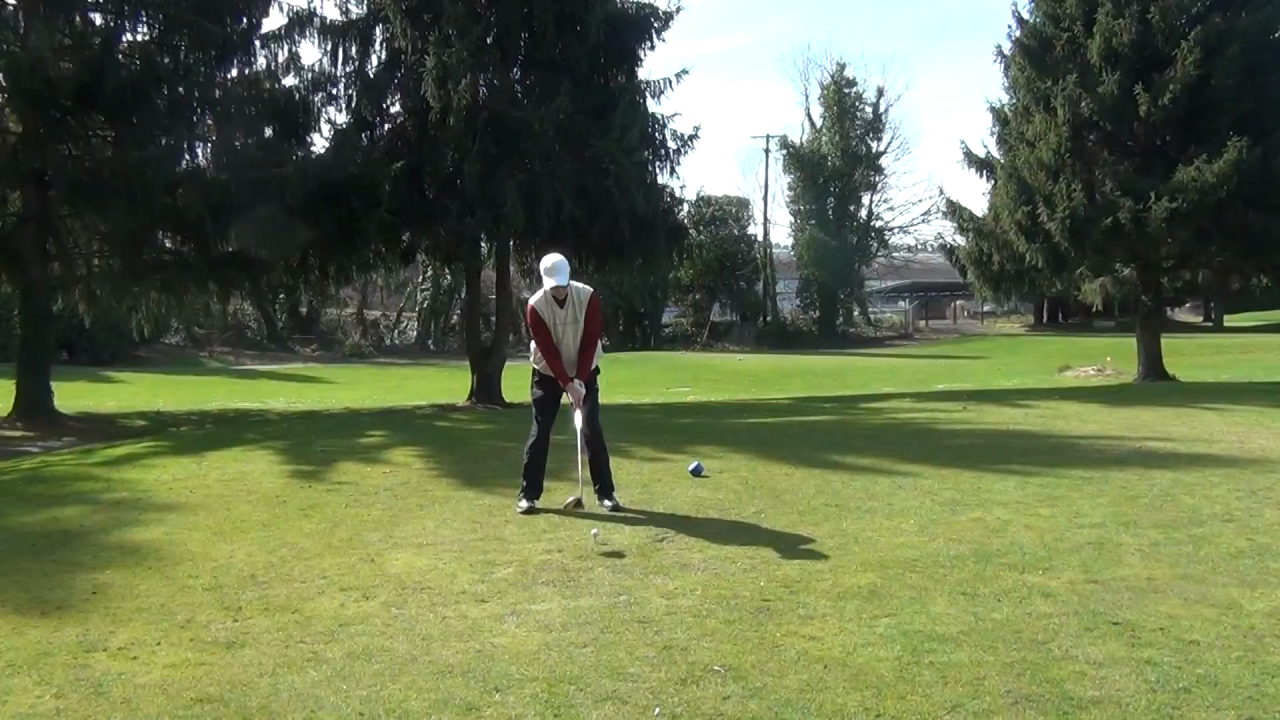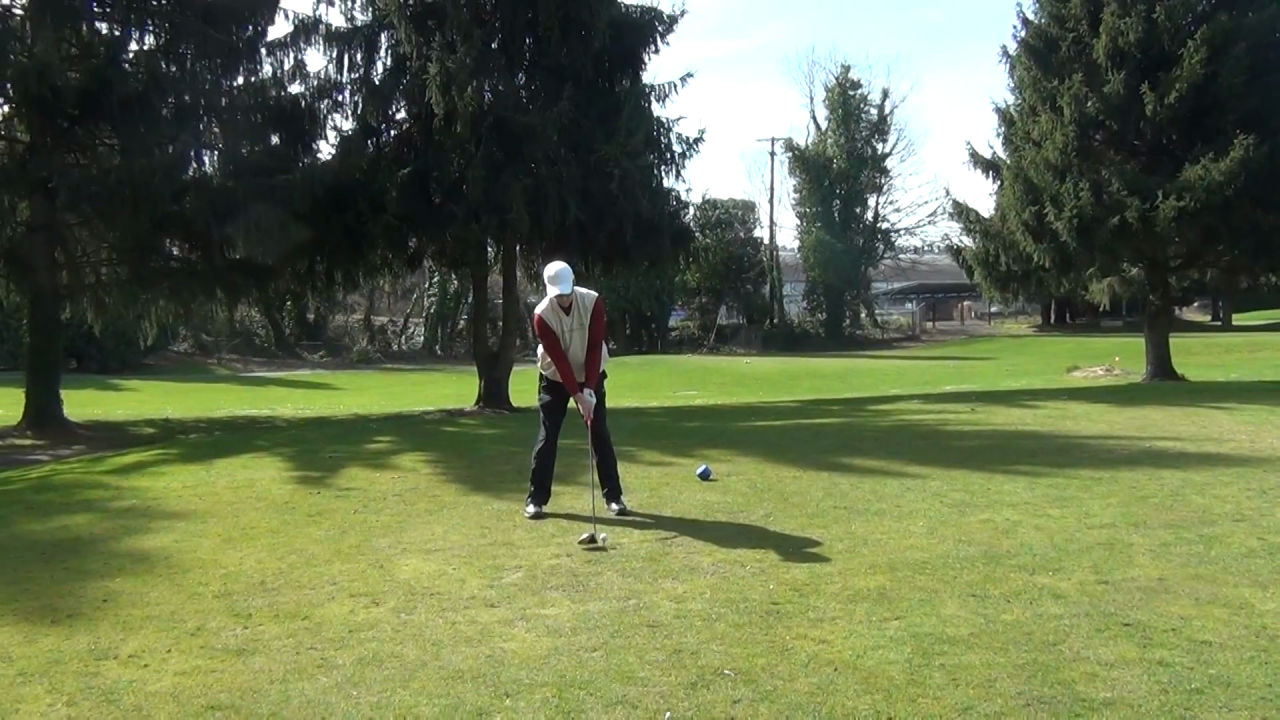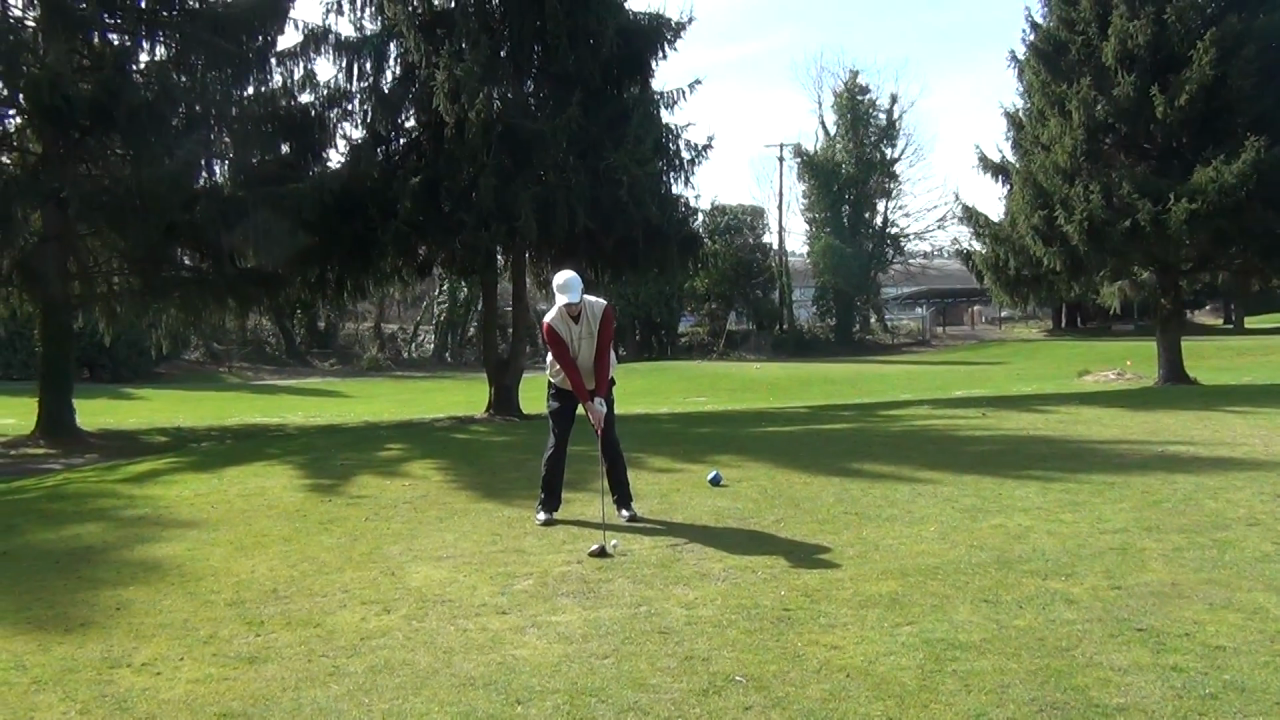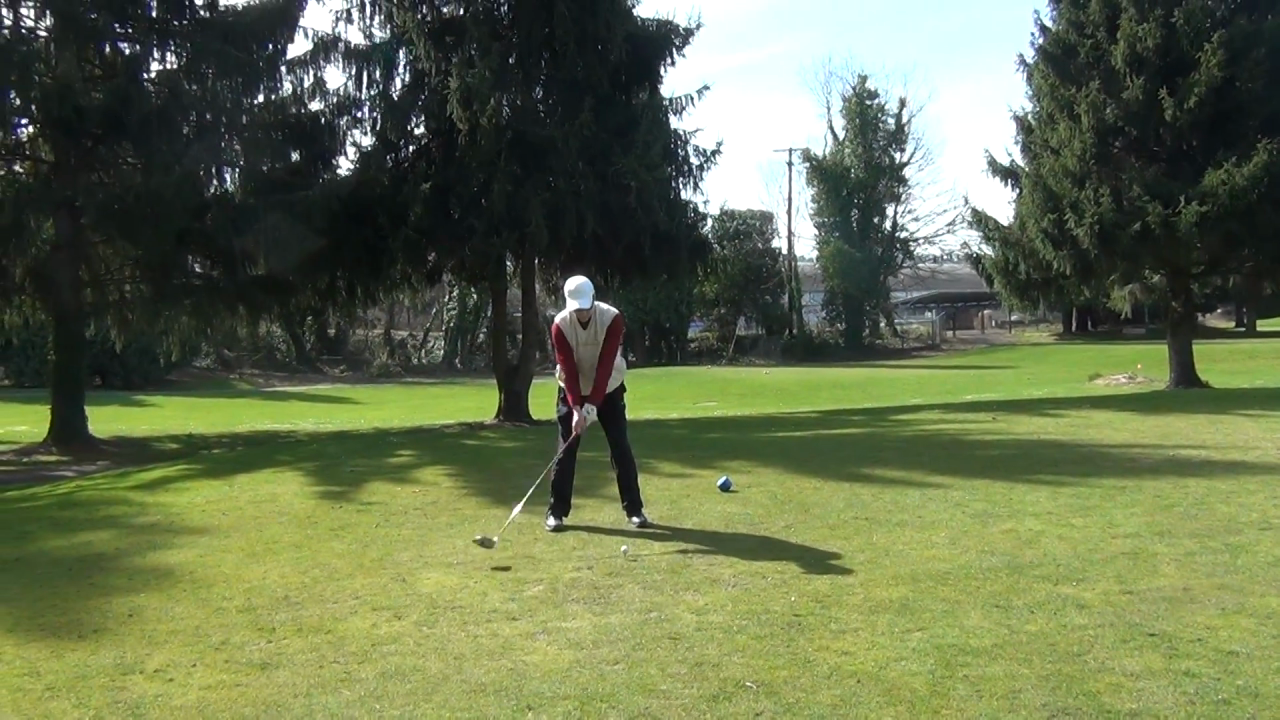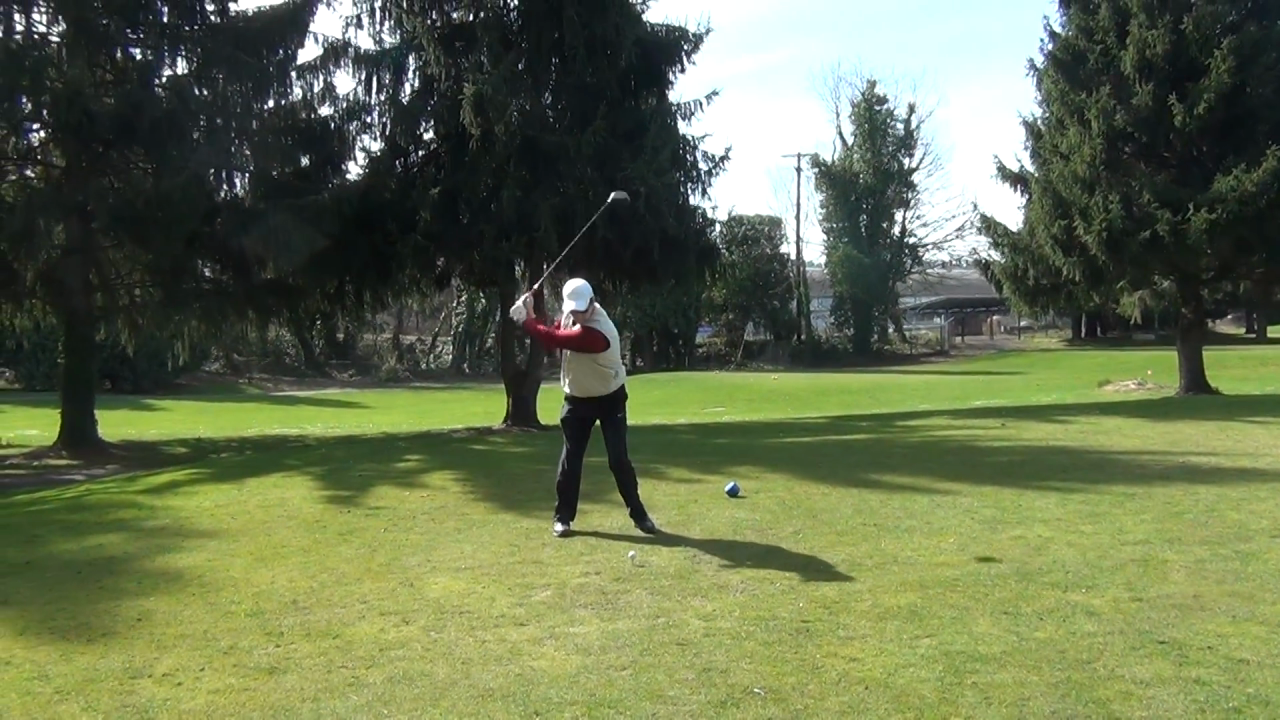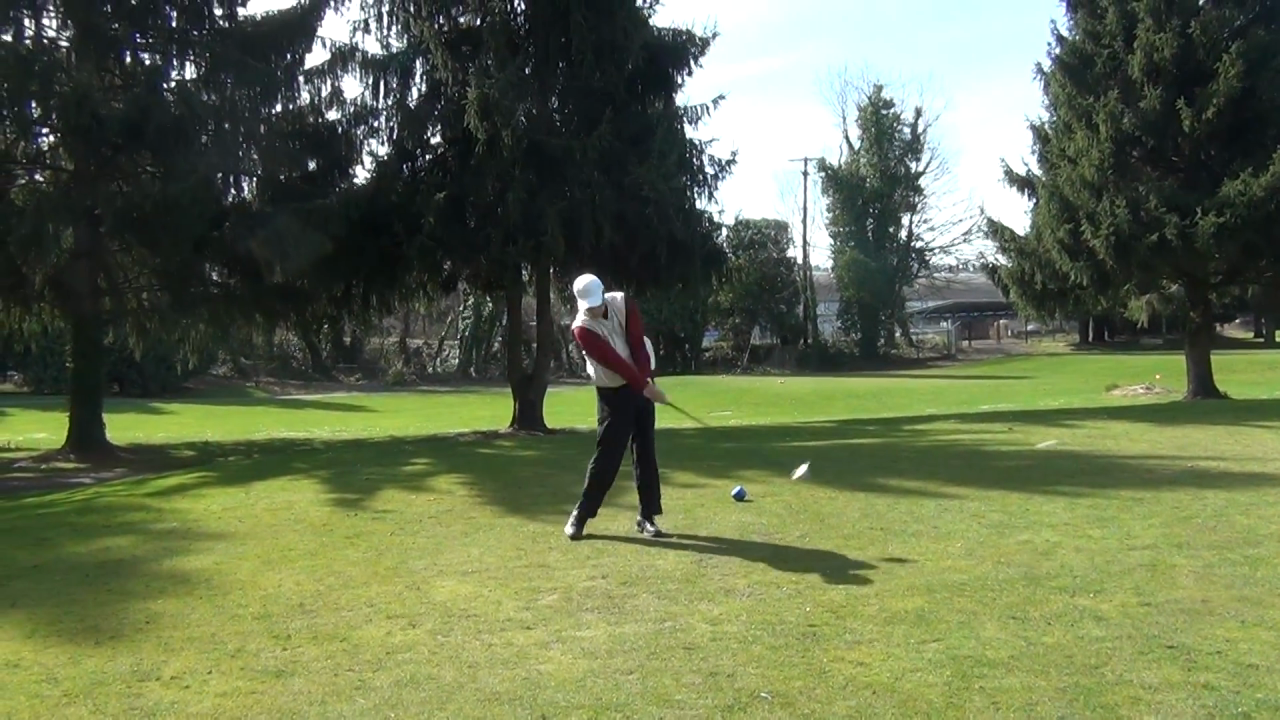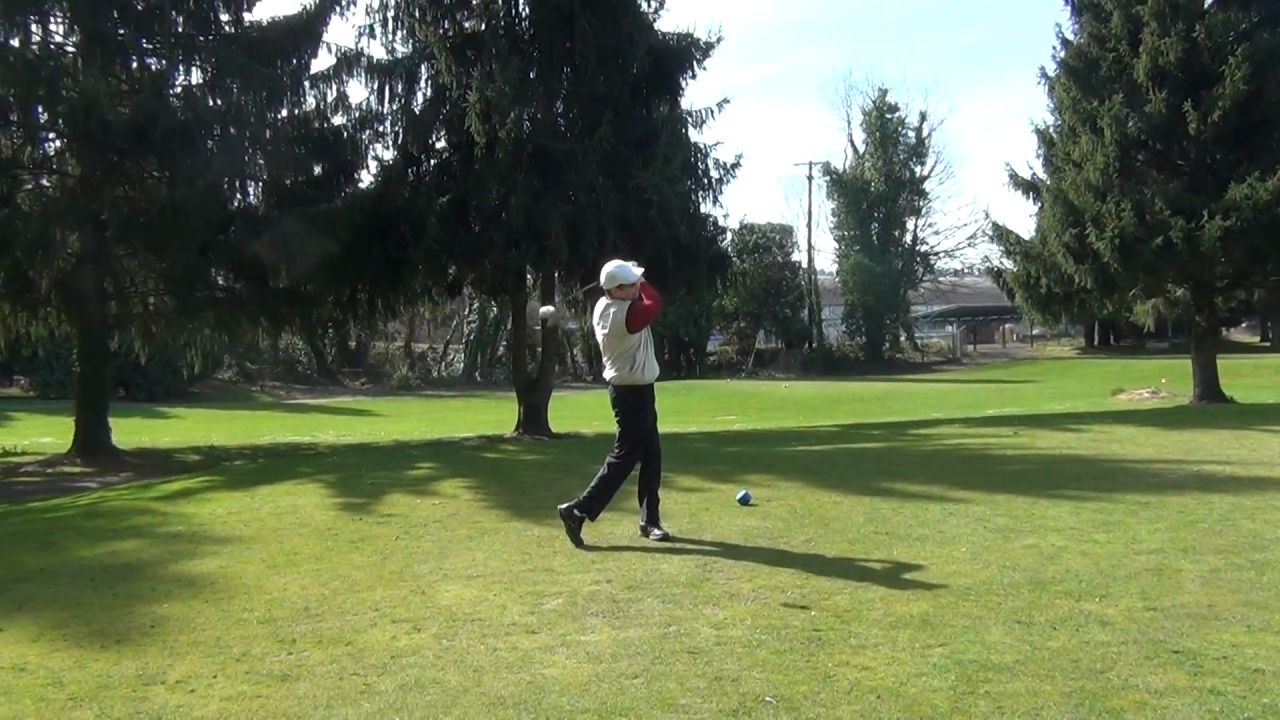
dt=0.5s
person 1, frame 1
left shoulder: (588, 297)
right shoulder: (536, 306)
left elbow: (591, 341)
right elbow: (547, 350)
left wrist: (579, 380)
right wrist: (567, 385)
left hip: (584, 373)
right hip: (548, 374)
left knee: (593, 430)
right knee: (540, 431)
left ankle: (605, 492)
right ankle: (528, 493)
person 1, frame 2
left shoulder: (593, 302)
right shoulder: (542, 314)
left elbow: (595, 348)
right elbow: (558, 359)
left wrist: (589, 389)
right wrist: (577, 395)
left hip: (590, 377)
right hip: (555, 379)
left knee: (600, 434)
right knee: (548, 435)
left ankle: (613, 495)
right ankle: (536, 497)
person 1, frame 3
left shoulder: (602, 310)
right shoulder: (551, 323)
left elbow: (602, 357)
right elbow: (568, 367)
left wrist: (599, 398)
right wrist: (587, 404)
left hip: (599, 384)
right hip: (563, 387)
left knee: (610, 442)
right knee: (557, 443)
left ankle: (624, 502)
right ankle: (547, 505)
person 1, frame 4
left shoulder: (612, 319)
right shoulder: (560, 325)
left elbow: (605, 365)
right elbow: (568, 369)
left wrist: (592, 405)
right wrist: (577, 409)
left hip: (608, 391)
right hip: (572, 392)
left knee: (621, 449)
right knee: (566, 450)
left ankle: (634, 508)
right ankle: (556, 511)
person 1, frame 5
left shoulder: (596, 333)
right shoulder: (574, 316)
left elbow: (553, 338)
right elbow: (552, 339)
left wrist: (524, 320)
right wrist: (529, 315)
left hip: (609, 399)
right hip: (577, 399)
left knee: (618, 458)
right knee: (570, 458)
left ankle: (638, 513)
right ankle: (563, 515)
person 1, frame 6
left shoulder: (620, 302)
right shoulder: (582, 328)
left elbow: (636, 343)
right elbow: (613, 361)
left wrist: (646, 379)
right wrist: (642, 384)
left hip: (643, 388)
right hip: (613, 393)
left knee: (646, 455)
right knee: (607, 457)
left ankle: (647, 515)
right ankle: (581, 514)
person 1, frame 7
left shoulder: (604, 306)
right shoulder: (628, 313)
left elbow: (643, 301)
right elbow: (654, 304)
left wrist: (635, 281)
right wrist: (641, 284)
left hip: (633, 388)
right hip: (632, 392)
left knee: (651, 456)
right knee: (624, 457)
left ankle: (649, 520)
right ankle: (577, 510)
